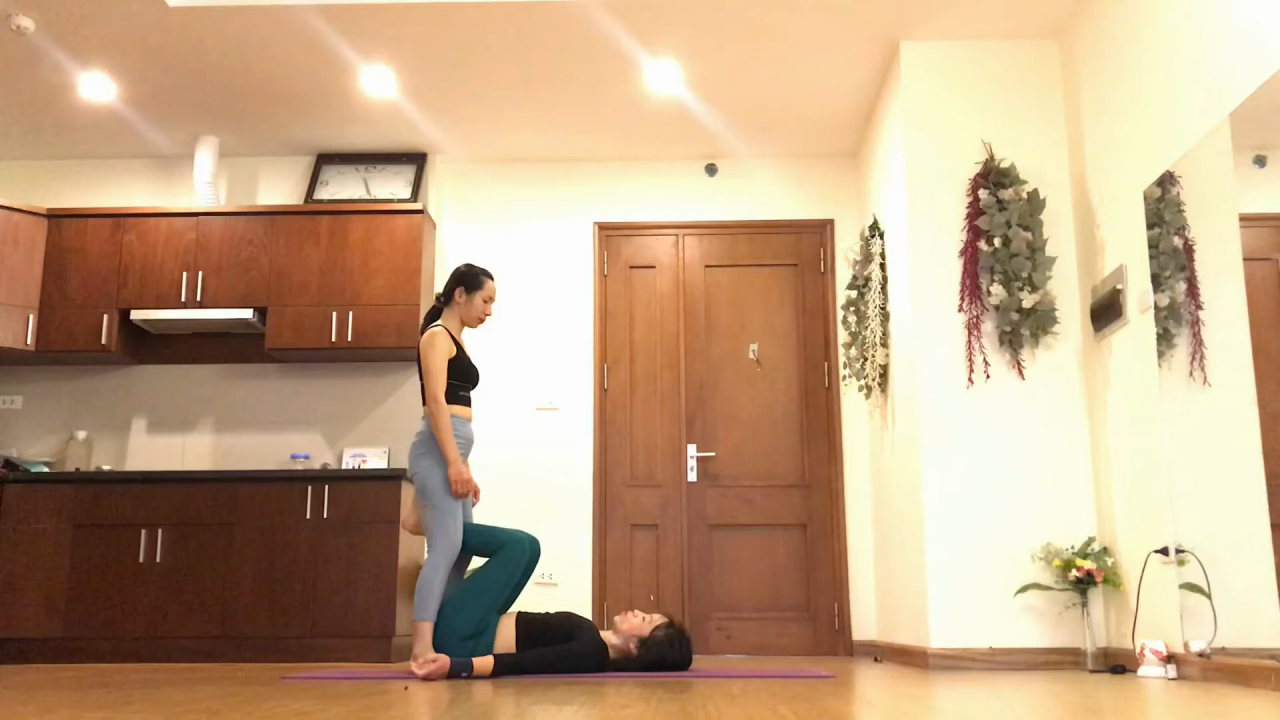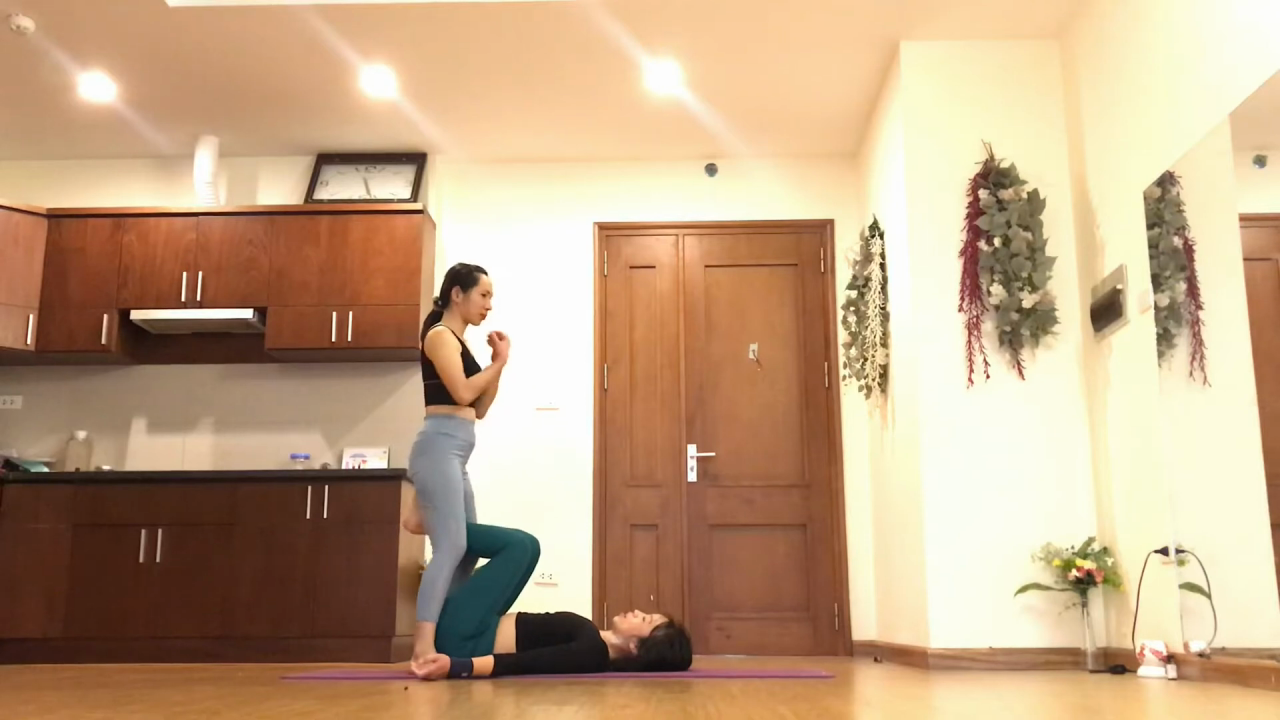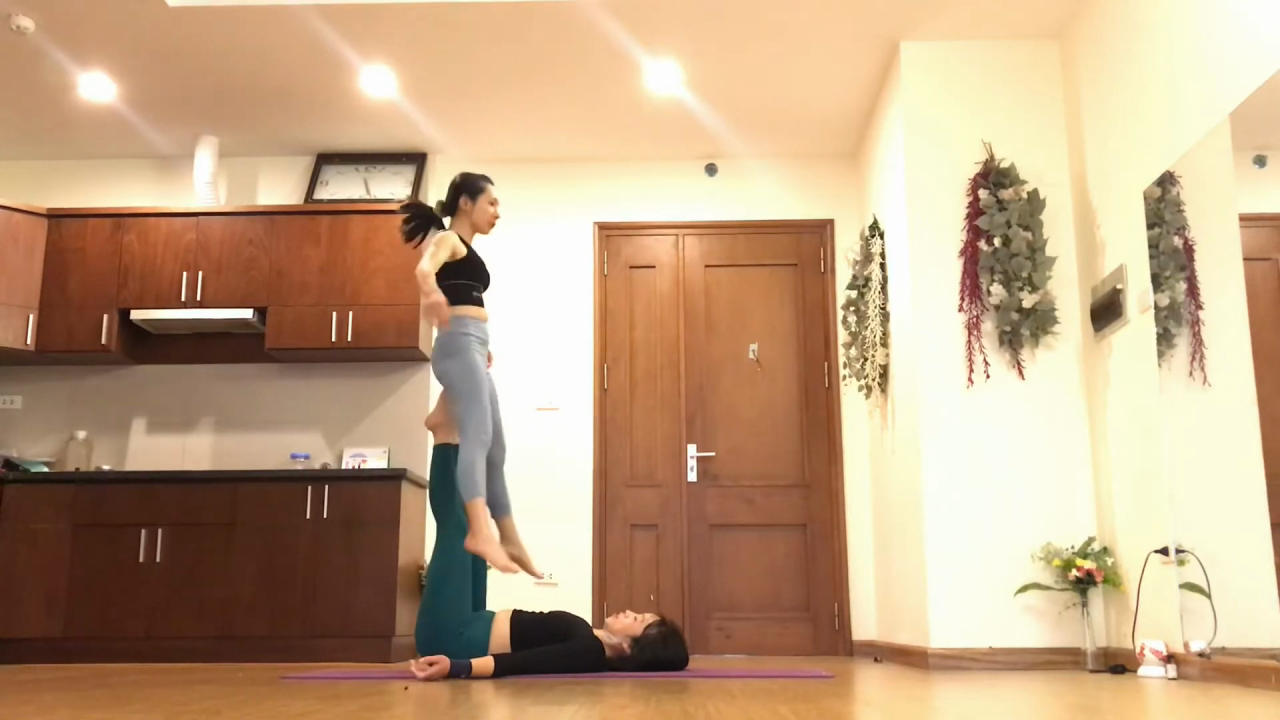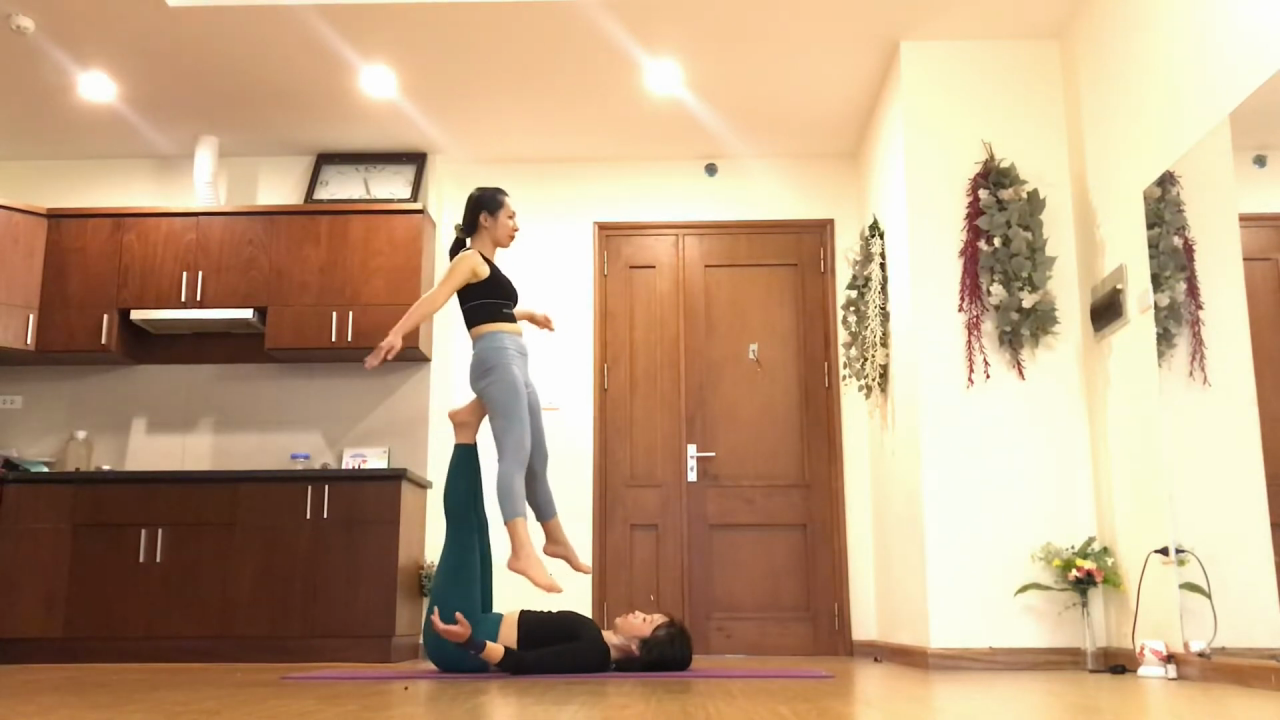
dt=1s
person 1, frame 1
left shoulder: (455, 341)
right shoulder: (437, 335)
right elbow: (436, 401)
left wrist: (463, 466)
right wrist: (454, 463)
left hip: (451, 451)
right hip: (438, 450)
left knee: (461, 550)
right knee: (445, 547)
right ankle: (422, 649)
person 1, frame 2
left shoulder: (458, 342)
right shoulder: (440, 336)
left elbow: (479, 408)
right elbow: (463, 393)
left wrist: (497, 363)
right wrist: (498, 364)
left hip: (454, 454)
right hip: (439, 448)
left knee: (463, 551)
right knee: (451, 547)
left ankle: (443, 619)
right ankle: (423, 648)
person 1, frame 3
left shoulder: (466, 248)
right shoulder: (448, 239)
right elbow: (426, 267)
right wrist: (434, 293)
left hip: (472, 348)
right hip: (459, 345)
left knee: (494, 449)
right knee: (478, 437)
left ankle: (509, 540)
right ankle: (480, 530)
person 1, frame 4
left shoulder: (489, 268)
right shoulder: (470, 260)
right elbow: (434, 299)
left wrist: (530, 315)
right wrist: (396, 334)
left hip: (513, 363)
right hip: (496, 359)
left knee: (536, 459)
right knee: (516, 453)
left ankle: (556, 539)
right ankle: (523, 551)
person 2, frame 1
left shoulder: (591, 653)
right shoulder: (594, 642)
left elbow: (521, 663)
left wrist: (456, 665)
left hip: (462, 640)
right hip: (473, 638)
left knee: (520, 546)
right knee: (523, 547)
person 2, frame 2
left shoulder: (593, 653)
right shoulder: (596, 643)
left elbow: (521, 664)
left wrist: (456, 666)
left hip: (462, 640)
right hip: (473, 639)
left knee: (521, 546)
right knee: (521, 548)
person 2, frame 3
left shoulder: (588, 653)
right shoulder: (589, 641)
left elbow: (518, 664)
left wrist: (456, 667)
left hip: (451, 642)
right hip: (462, 639)
left knee: (455, 528)
left ankle: (445, 433)
person 2, frame 4
left shoulder: (595, 654)
right shoulder: (596, 642)
left elbow: (522, 663)
left wrist: (471, 642)
left hip: (454, 647)
right hip: (475, 632)
left knee: (463, 531)
left ankle: (466, 431)
right ankle: (467, 429)
